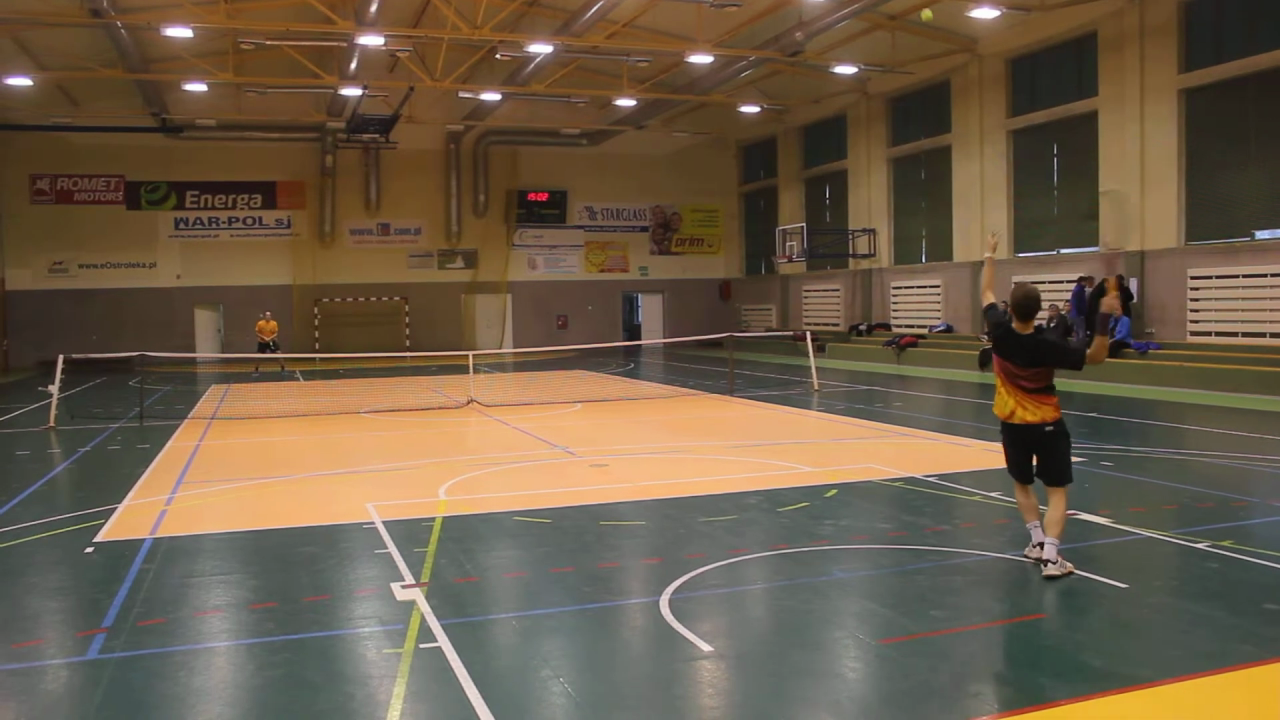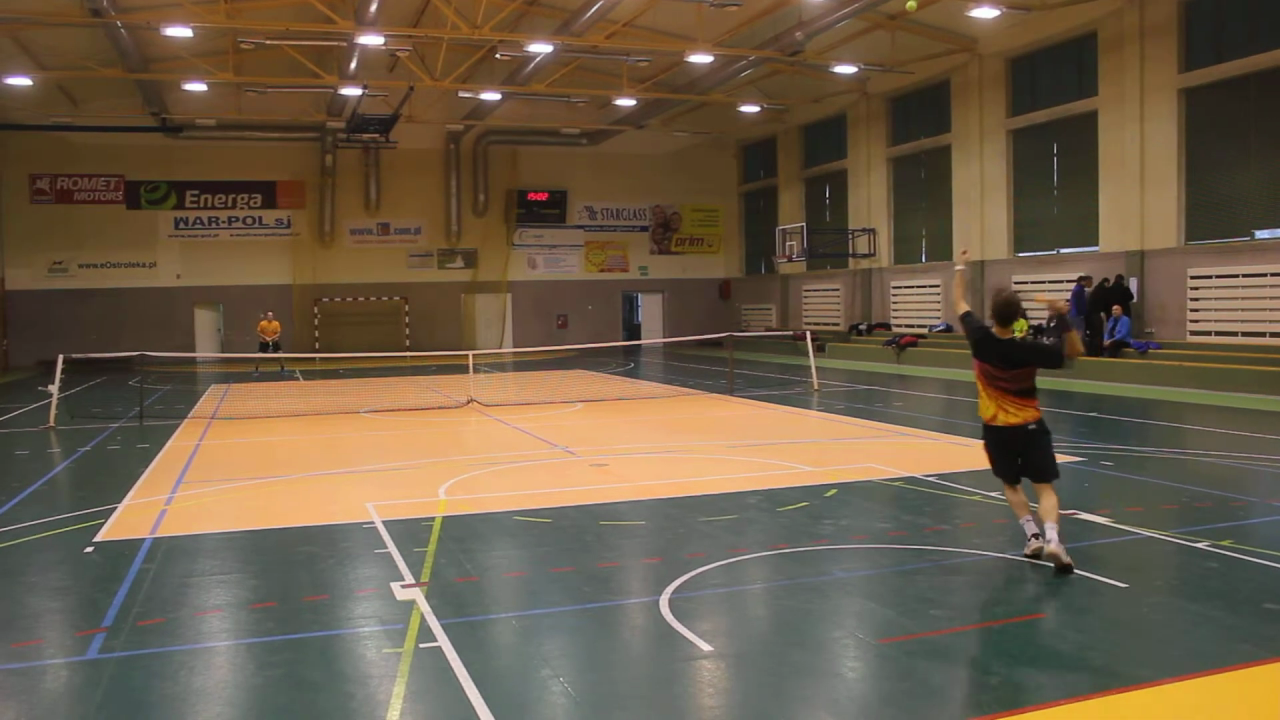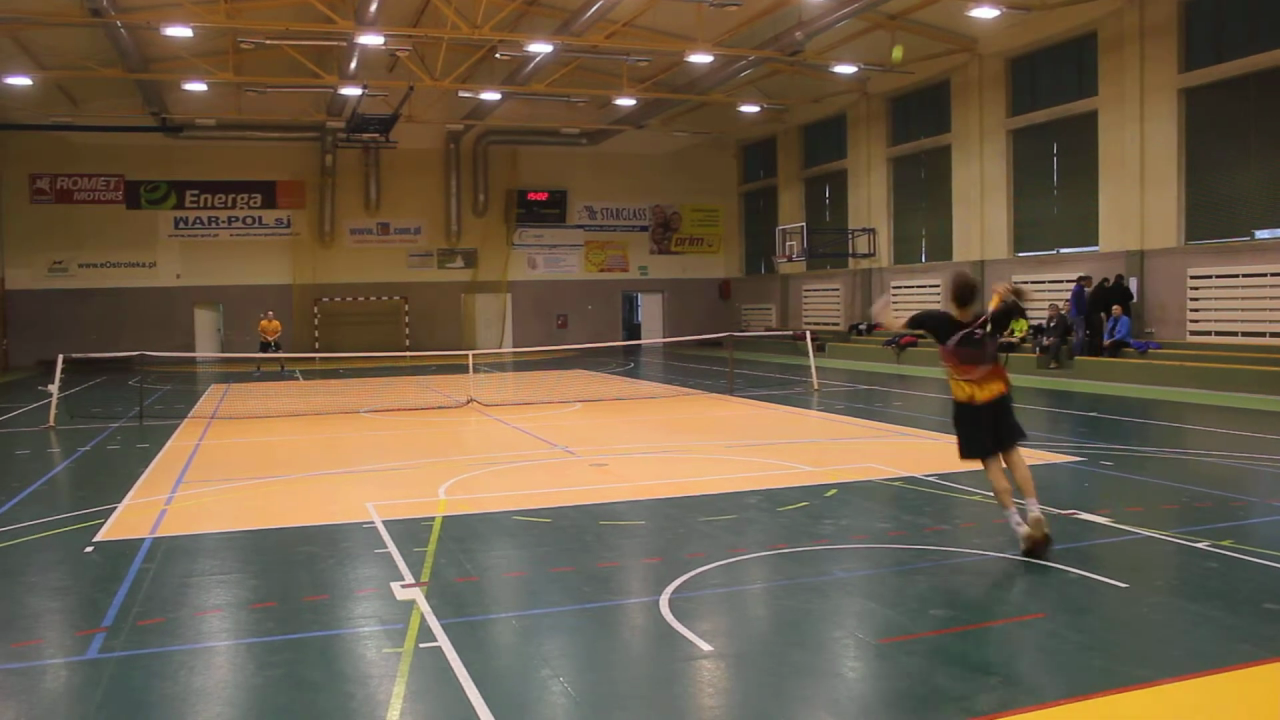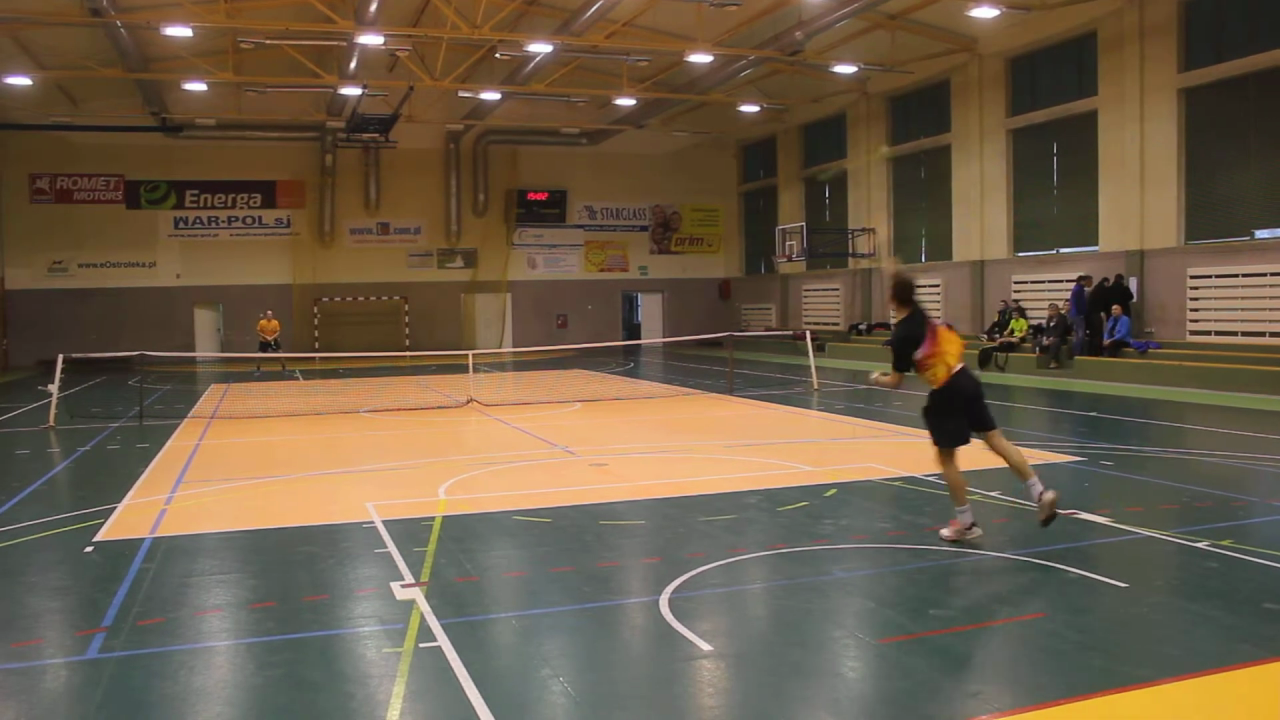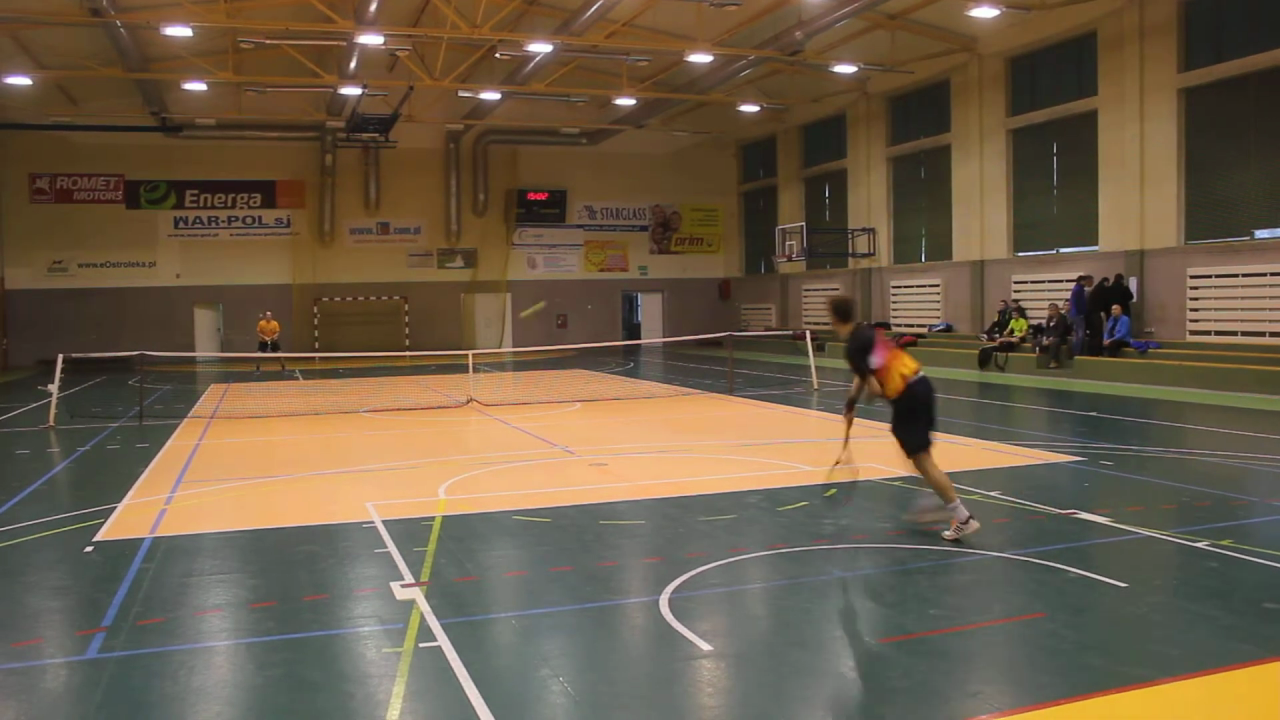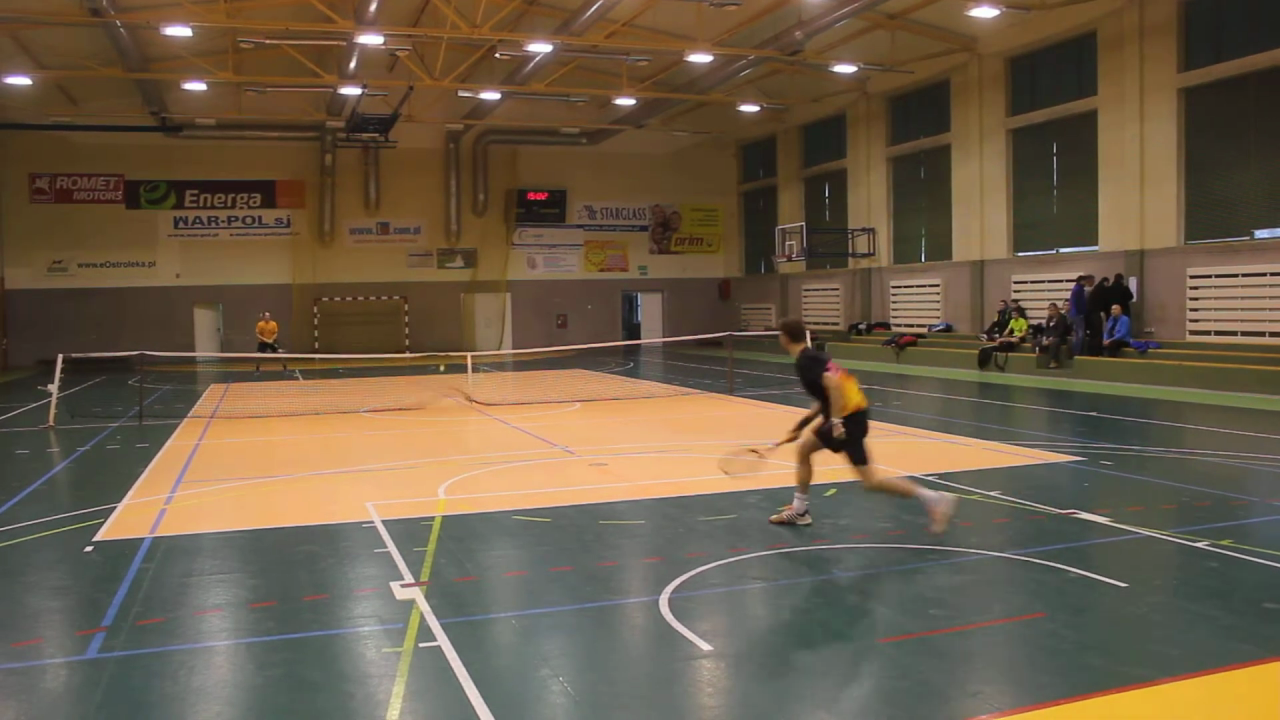
dt=0.2s
person 1, frame 1
left shoulder: (1000, 333)
right shoulder: (1049, 348)
left elbow: (986, 292)
right elbow: (1096, 356)
left wrist: (990, 253)
right wrist: (1105, 318)
left hip: (1013, 425)
right hip: (1048, 425)
left knee: (1022, 484)
right knee: (1057, 491)
left ankle: (1039, 542)
right ankle: (1052, 557)
person 1, frame 2
left shoulder: (979, 339)
right shoulder: (1031, 351)
left elbow: (960, 302)
right elbow: (1075, 352)
left wrist: (960, 268)
right wrist: (1061, 320)
left hip: (996, 429)
right hip: (1030, 425)
left knee: (1010, 485)
right knee: (1045, 488)
left ankle: (1033, 536)
right ankle: (1052, 539)
person 1, frame 3
left shoulder: (938, 321)
right shoulder: (988, 324)
left elbow: (896, 326)
right elbow: (1017, 300)
left wrist: (882, 311)
right wrist: (1010, 294)
left hip: (969, 406)
right hip: (999, 398)
left knee: (992, 466)
right knee: (1014, 457)
left ankle: (1019, 525)
right ankle: (1035, 512)
person 1, frame 4
left shoulder: (901, 337)
right shoulder: (917, 313)
left elbow: (895, 382)
left wrist: (878, 379)
left hip: (945, 392)
right hip: (967, 380)
left knee: (946, 459)
right knee: (996, 440)
left ankle: (965, 522)
right ankle: (1041, 492)
person 1, frame 5
left shoulder: (854, 347)
right shoulder: (865, 332)
left elbow: (874, 388)
left wrist: (857, 399)
right wrist: (852, 397)
left hip: (907, 396)
right hip: (919, 385)
left knee: (922, 462)
left ankle: (963, 519)
right ankle: (941, 500)
person 1, frame 6
left shoulder: (805, 363)
right shoulder: (812, 357)
left elbow: (833, 382)
left wrist: (834, 421)
right wrist: (803, 423)
left hip: (849, 416)
right hip: (843, 415)
left knee: (869, 478)
right knee: (804, 450)
left ankle: (935, 500)
right ankle: (799, 509)
